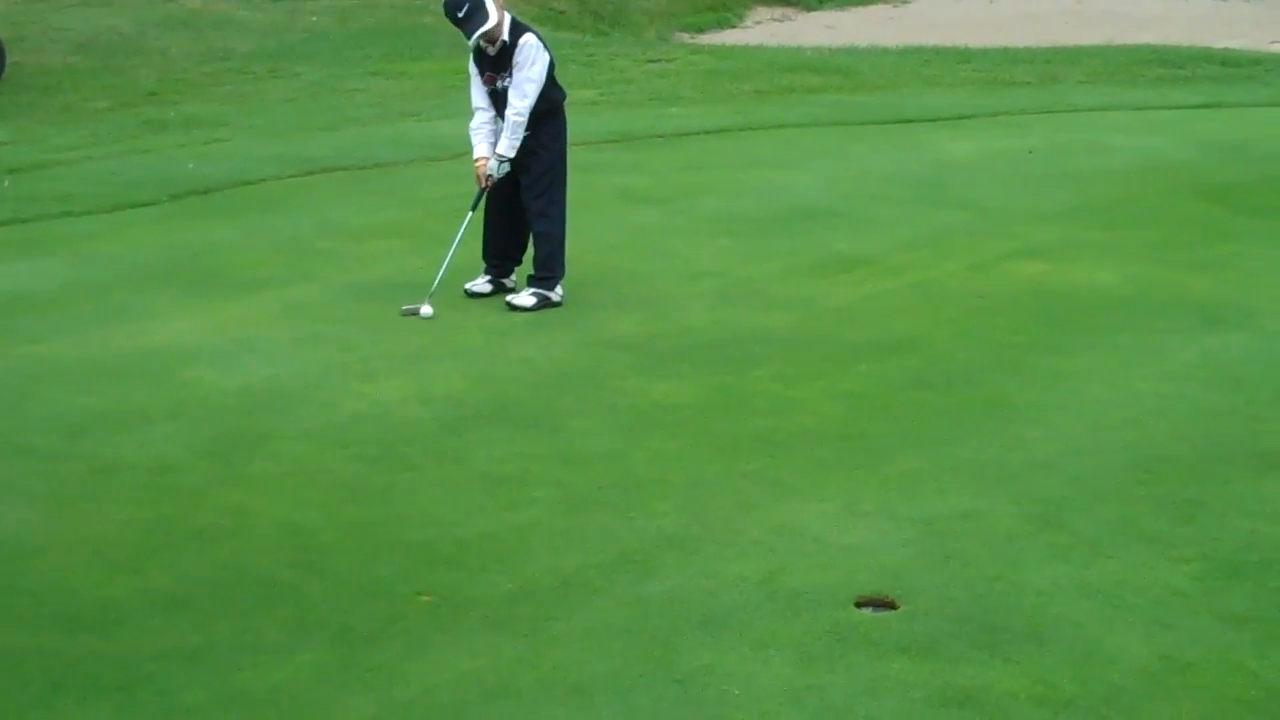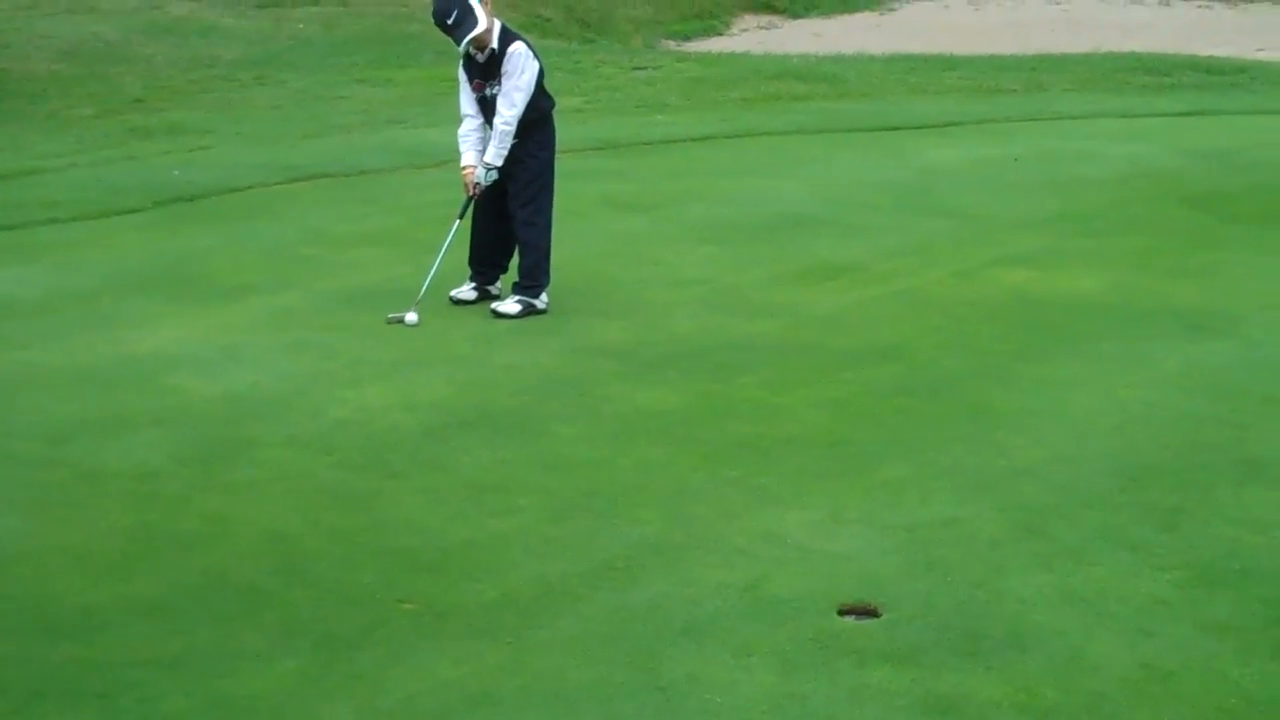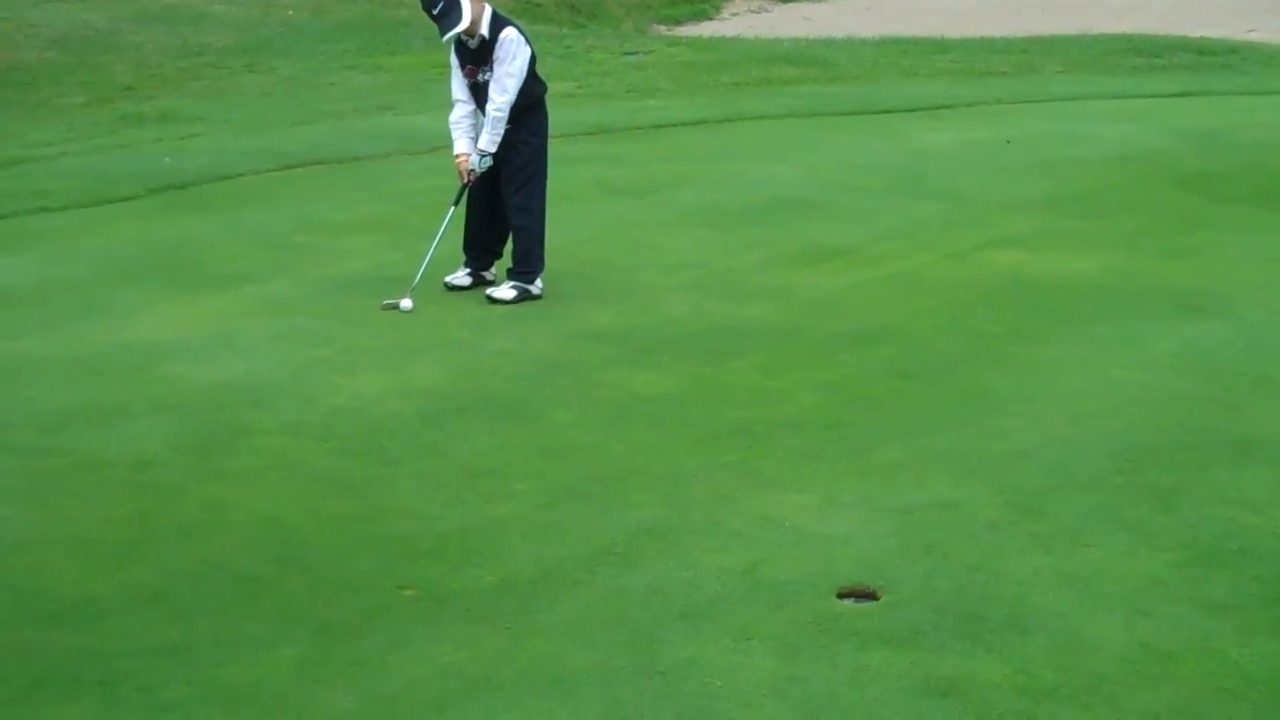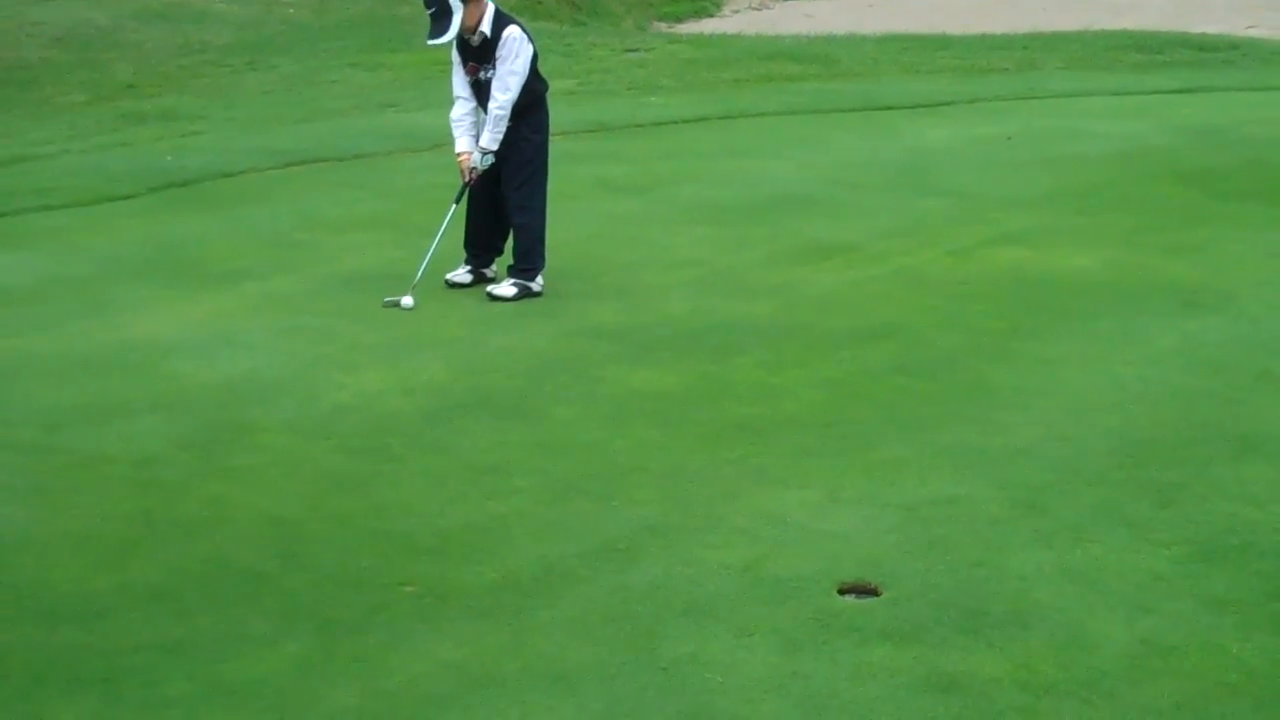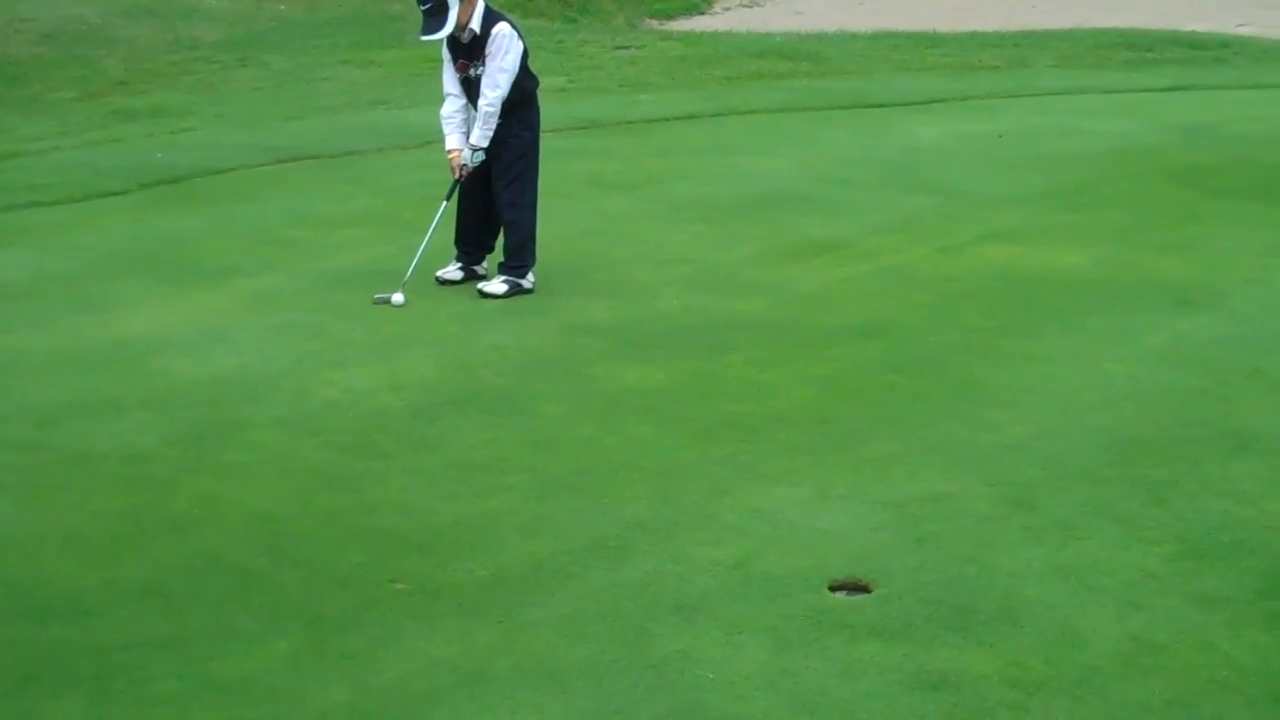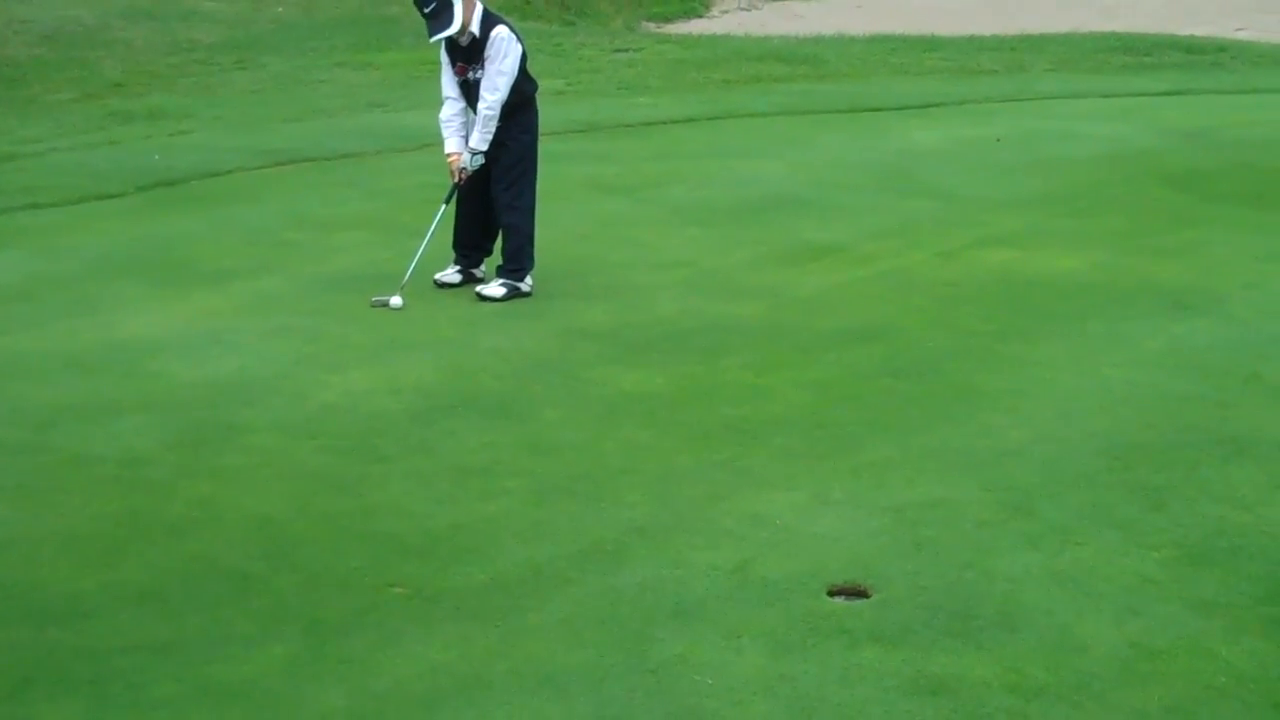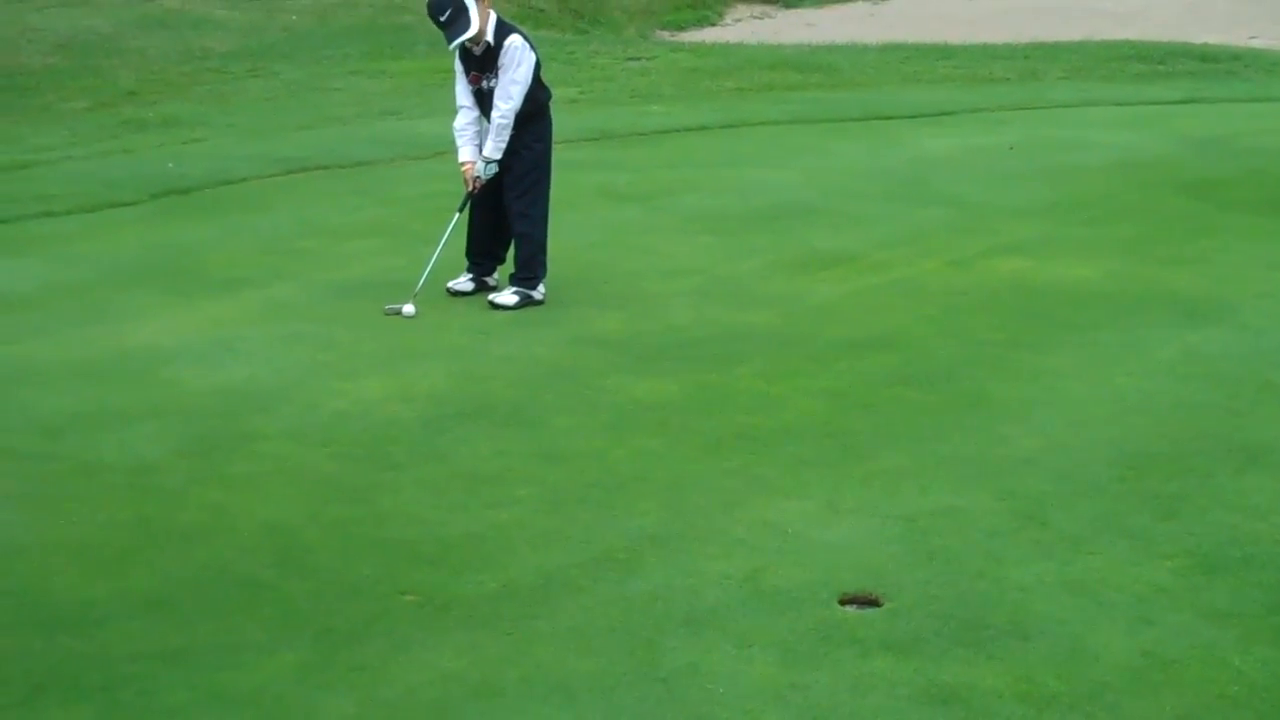
dt=0.3s
person 1, frame 1
left shoulder: (527, 43)
right shoulder: (478, 54)
left elbow: (520, 106)
right elbow: (482, 108)
left wrist: (500, 156)
right wrist: (482, 155)
left hip: (543, 132)
right hip: (510, 133)
left knee: (542, 206)
right knee: (501, 204)
left ankle: (547, 284)
right ankle: (499, 271)
person 1, frame 2
left shoulder: (516, 51)
right shoulder: (468, 60)
left elbow: (509, 114)
right elbow: (471, 115)
left wrist: (488, 164)
right wrist: (470, 162)
left hip: (532, 140)
right hip: (499, 140)
left knee: (528, 214)
right knee: (488, 211)
left ankle: (532, 292)
right ankle: (485, 279)
person 1, frame 3
left shoulder: (508, 37)
right shoulder: (460, 45)
left elbow: (501, 100)
right elbow: (463, 101)
left wrist: (482, 151)
right wrist: (463, 149)
left hip: (524, 124)
right hip: (490, 127)
left knee: (521, 200)
right knee: (482, 196)
left ankle: (527, 277)
right ankle: (479, 264)
person 1, frame 4
left shoulder: (510, 34)
right shoulder: (461, 42)
left elbow: (503, 98)
right elbow: (464, 98)
left wrist: (484, 149)
right wrist: (465, 147)
left hip: (525, 122)
right hip: (492, 124)
left knee: (522, 197)
right knee: (482, 193)
left ankle: (527, 274)
right ankle: (479, 262)
person 1, frame 5
left shoulder: (500, 32)
right shoulder: (452, 39)
left elbow: (493, 96)
right elbow: (453, 95)
left wrist: (473, 146)
right wrist: (454, 145)
left hip: (515, 119)
right hip: (482, 121)
left knee: (512, 194)
right knee: (473, 191)
left ankle: (518, 271)
right ankle: (470, 259)
person 1, frame 6
left shoulder: (499, 35)
right shoulder: (450, 42)
left elbow: (492, 99)
right elbow: (453, 99)
left wrist: (474, 150)
right wrist: (455, 148)
left hip: (515, 123)
right hip: (481, 125)
left knee: (511, 197)
right knee: (471, 194)
left ankle: (516, 275)
right ankle: (469, 262)
person 1, frame 7
left shoulder: (513, 43)
right shoulder: (464, 51)
left elbow: (506, 108)
right elbow: (467, 108)
left wrist: (488, 159)
right wrist: (469, 157)
left hip: (528, 132)
right hip: (495, 132)
left knee: (524, 206)
right knee: (485, 202)
left ankle: (529, 283)
right ankle: (481, 270)
